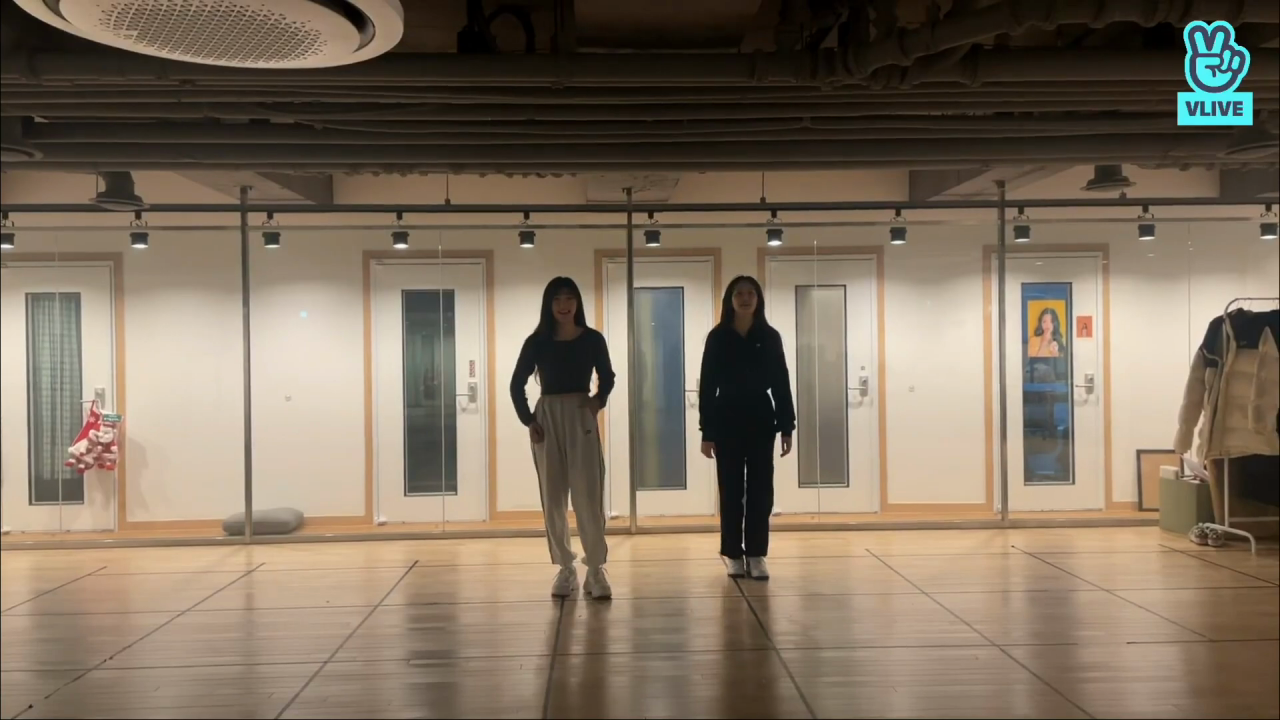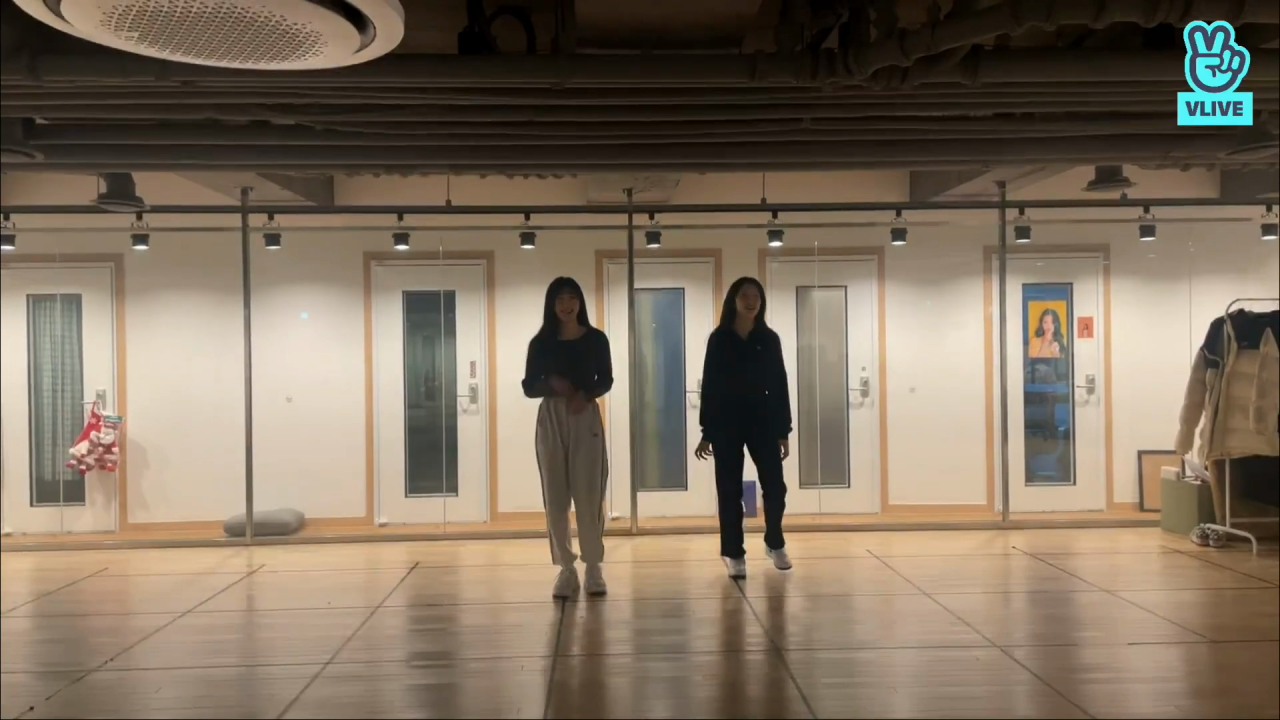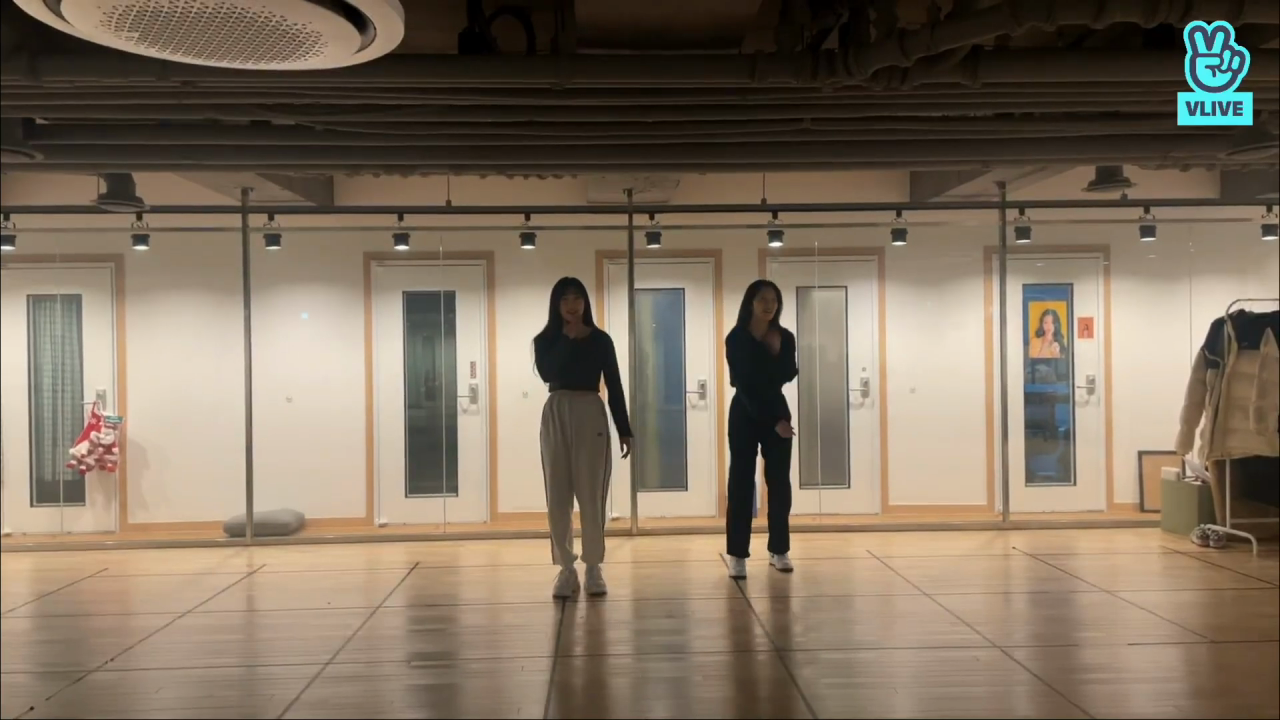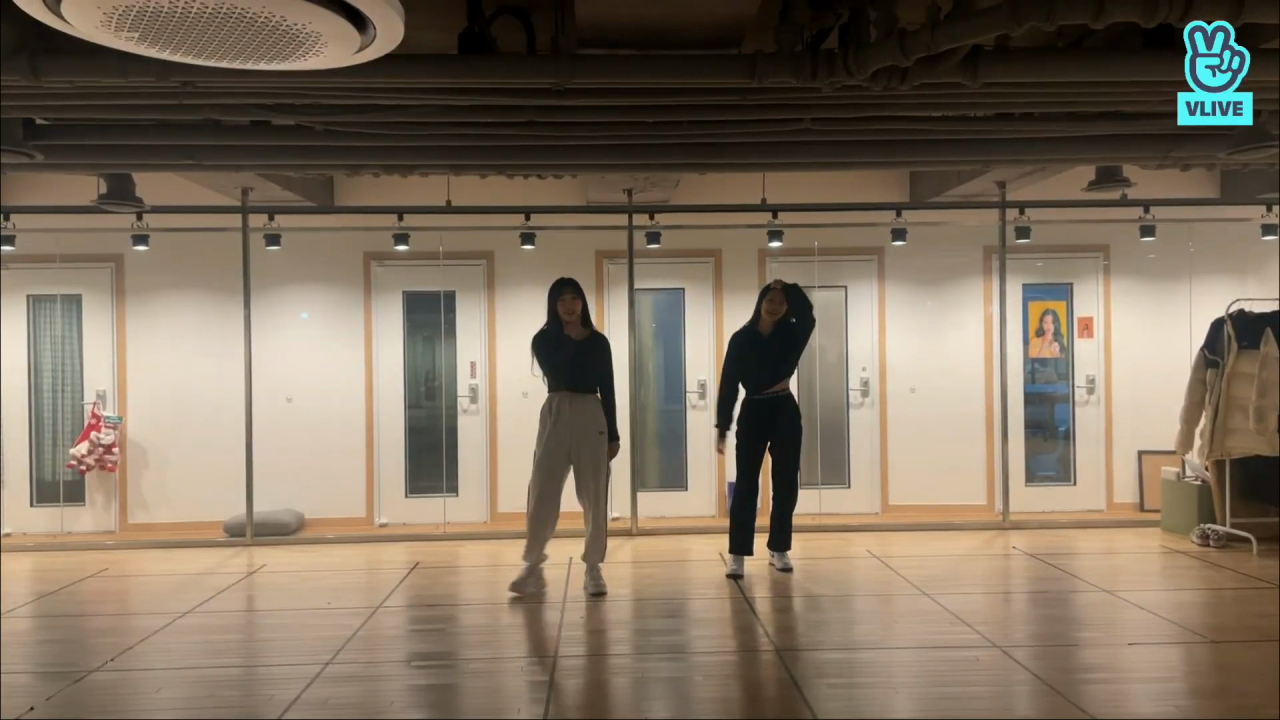
dt=0.4s
person 1, frame 1
left shoulder: (592, 339)
right shoulder: (537, 342)
left elbow: (607, 376)
right elbow: (517, 384)
left wrist: (600, 397)
right wrist: (528, 420)
left hip: (581, 416)
right hip: (547, 416)
left knee: (587, 493)
right knee: (553, 497)
left ankle: (595, 570)
right ankle: (565, 568)
person 1, frame 2
left shoulder: (595, 339)
right shoulder: (541, 342)
left elbow: (606, 380)
right elbow: (528, 388)
left wrist: (585, 395)
right wrist: (550, 383)
left hip: (585, 417)
right hip: (551, 418)
left knee: (588, 494)
right knee: (555, 497)
left ankle: (593, 567)
right ankle: (566, 569)
person 1, frame 3
left shoulder: (600, 339)
right shoulder: (546, 340)
left elbow: (614, 386)
right elbow: (547, 374)
left wrist: (624, 430)
right wrist: (567, 338)
left hip: (591, 414)
right hip: (556, 415)
left knee: (591, 495)
right knee: (558, 497)
left ankle: (593, 568)
right ankle: (566, 569)
person 1, frame 4
left shoulder: (598, 341)
right shoulder: (544, 339)
left elbow: (607, 388)
right elbow: (555, 372)
left wrist: (613, 433)
right wrist: (569, 339)
left hip: (590, 416)
right hip: (555, 415)
left knee: (594, 496)
right knee: (542, 493)
left ankle: (593, 568)
right ankle: (534, 568)
person 2, frame 1
left shoulder: (769, 337)
right shoulder: (718, 337)
left elbow: (781, 382)
right elbow: (708, 385)
left wrist: (786, 426)
right wrist: (707, 431)
left hip: (761, 414)
right hip: (727, 416)
left knee: (760, 488)
right knee: (731, 488)
left ankle: (756, 555)
right ankle: (733, 554)
person 2, frame 2
left shoulder: (769, 339)
right shoulder: (719, 339)
left elbow: (780, 385)
right elbow: (710, 387)
left wrist: (784, 430)
right wrist: (706, 432)
left hip: (762, 415)
right hip: (727, 417)
left knee: (775, 484)
right knee: (730, 489)
left ankle: (775, 545)
right ankle: (734, 554)
person 2, frame 3
left shoulder: (783, 337)
right shoulder: (736, 339)
left elbow: (789, 374)
right elbow: (744, 384)
left wrist: (779, 352)
right wrist: (772, 420)
left hip: (777, 410)
right hip: (745, 414)
left knee: (780, 485)
right knee: (741, 486)
left ankle: (778, 550)
right ankle: (737, 555)
person 2, frame 4
left shoulder: (789, 334)
right shoulder: (742, 338)
left elbow: (807, 316)
right elbow: (729, 383)
left wrist: (790, 289)
right wrist: (722, 428)
left hip: (785, 411)
right hip: (754, 412)
left knee: (786, 484)
right knee: (745, 485)
left ankle: (779, 549)
right ankle: (737, 554)
